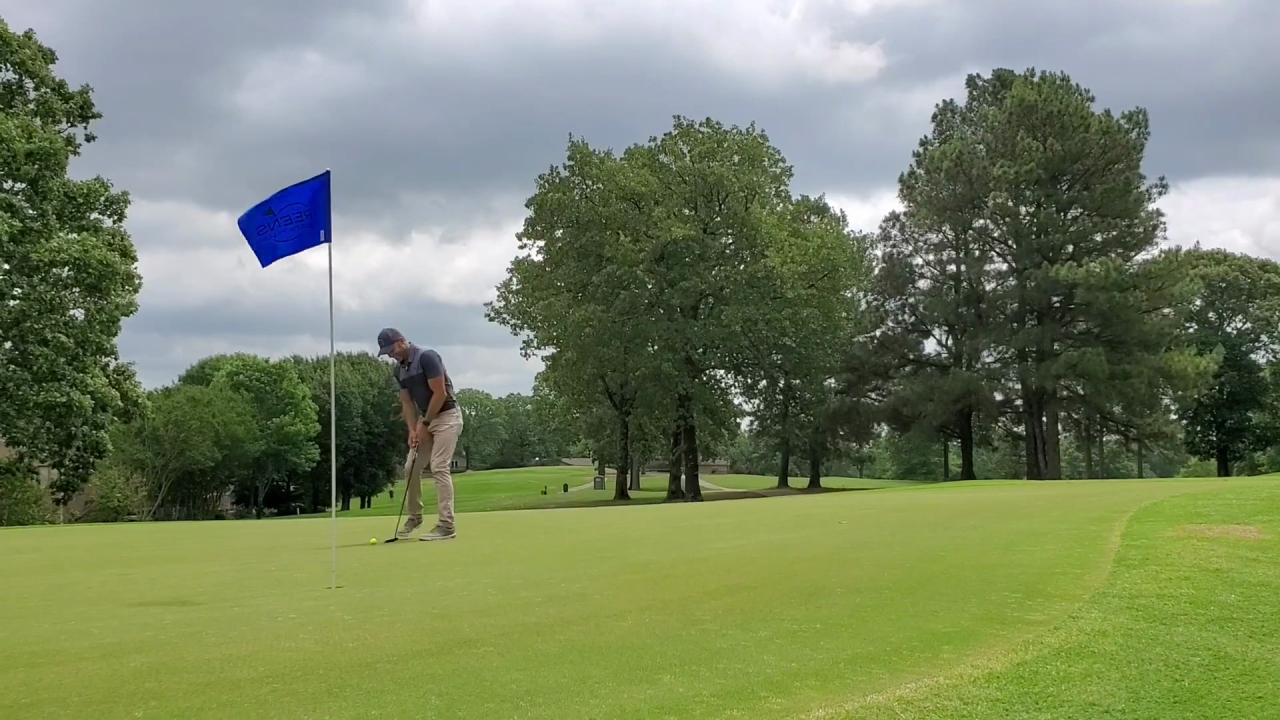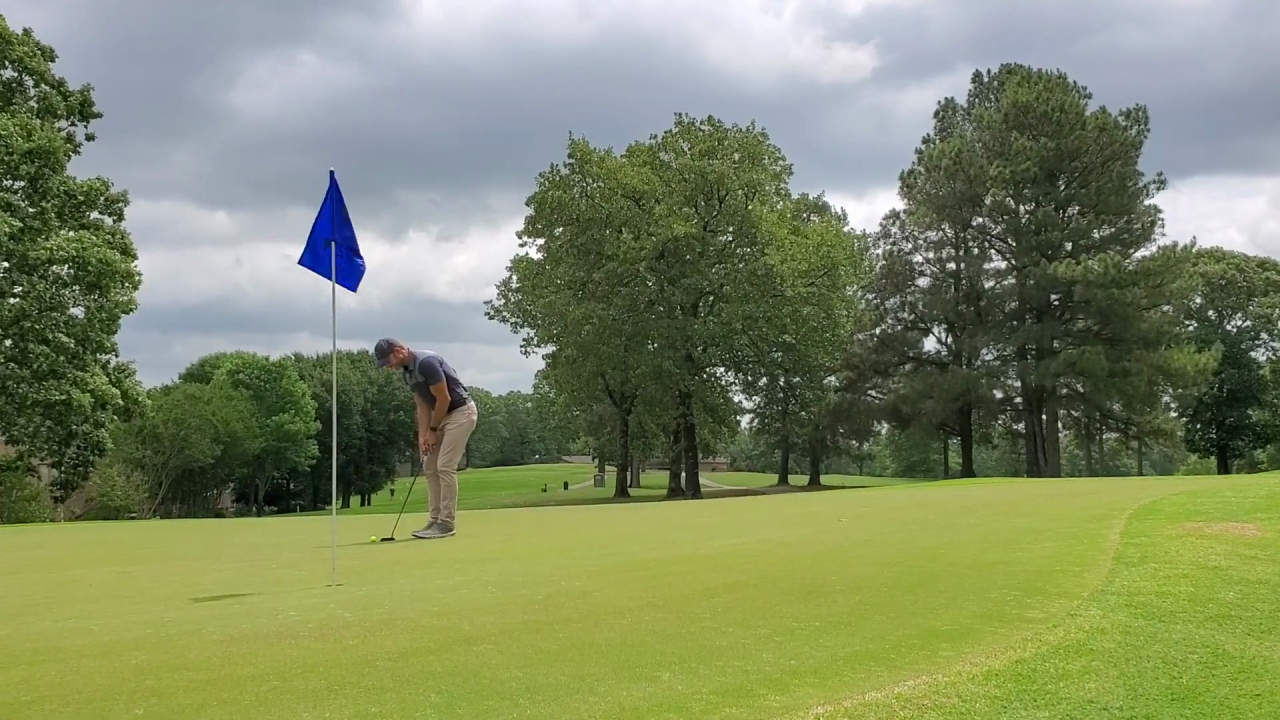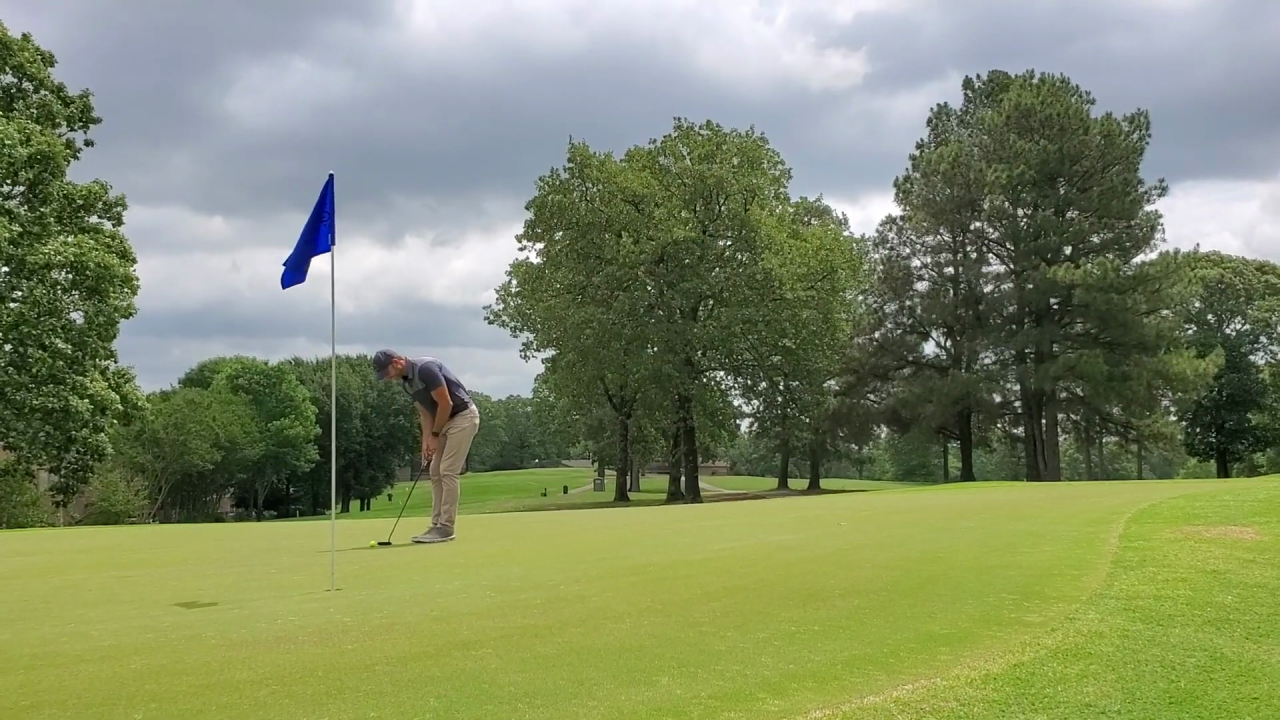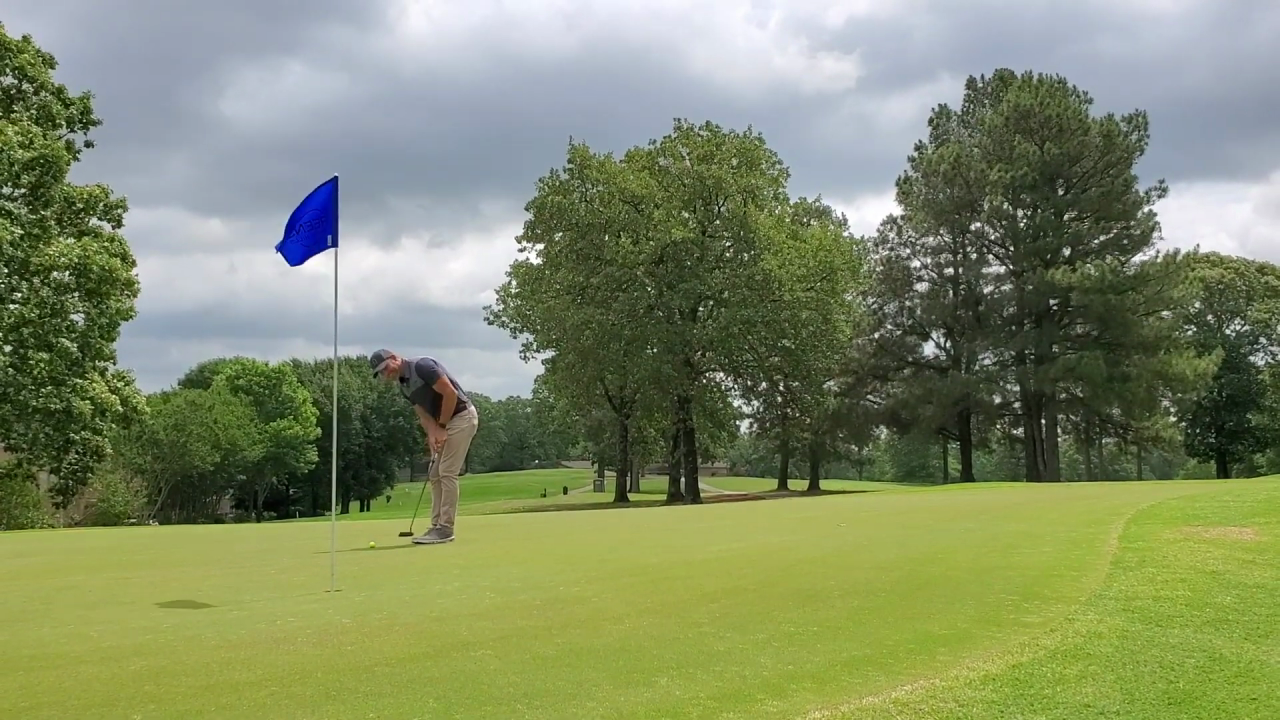
dt=1s
person 1, frame 1
left shoulder: (427, 357)
right shoulder: (399, 369)
left elbow: (440, 394)
right elbow: (408, 403)
left wrist: (424, 424)
right wrist: (412, 430)
left hip: (447, 417)
right hip: (427, 419)
left knee: (439, 467)
right knee: (412, 469)
left ankle: (447, 525)
right ankle: (414, 517)
person 1, frame 2
left shoulder: (426, 362)
right shoulder: (407, 372)
left elbow: (444, 399)
right elbow: (422, 406)
left wrist: (432, 430)
right wrist: (422, 435)
left hip: (460, 413)
right hip: (444, 415)
left knee: (445, 466)
right knee: (430, 467)
left ankle: (447, 523)
right ankle: (436, 520)
person 1, frame 3
left shoulder: (425, 368)
right shoulder: (406, 382)
left elbow: (446, 403)
right elbow: (425, 413)
left wrist: (434, 435)
right wrist: (426, 440)
left hip: (463, 416)
right hip: (446, 420)
left knee: (448, 471)
right knee: (436, 473)
left ankle: (446, 528)
right ankle: (437, 525)
person 1, frame 4
left shoulder: (422, 365)
right shoulder: (403, 386)
left elbow: (451, 393)
right elbow: (424, 415)
left wrist: (441, 427)
right wrist: (432, 435)
left hip: (461, 417)
right hip: (444, 421)
left knee: (448, 472)
right knee: (435, 474)
left ankle: (446, 528)
right ankle: (437, 526)
